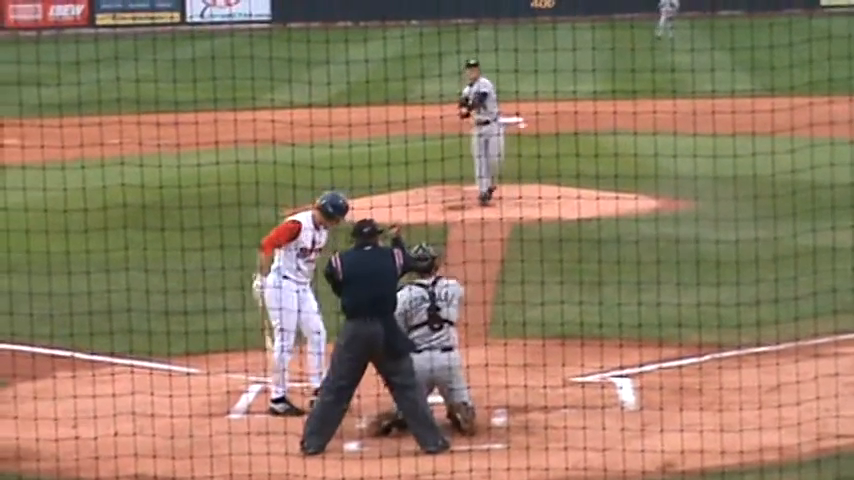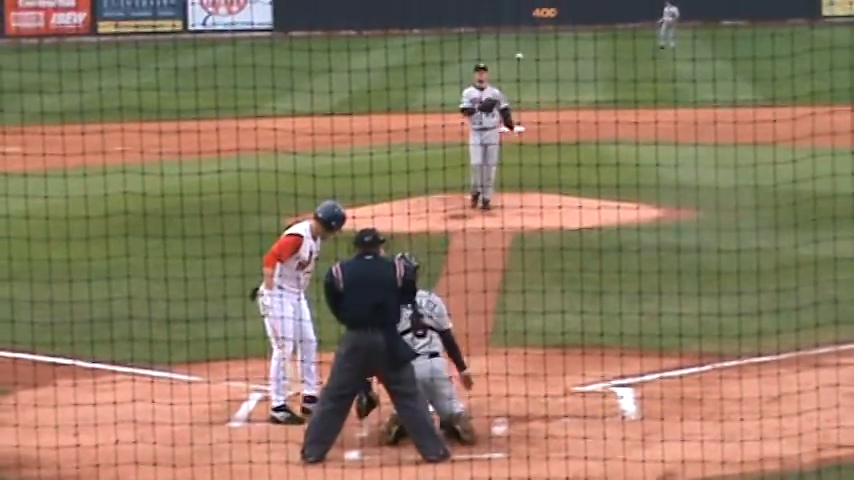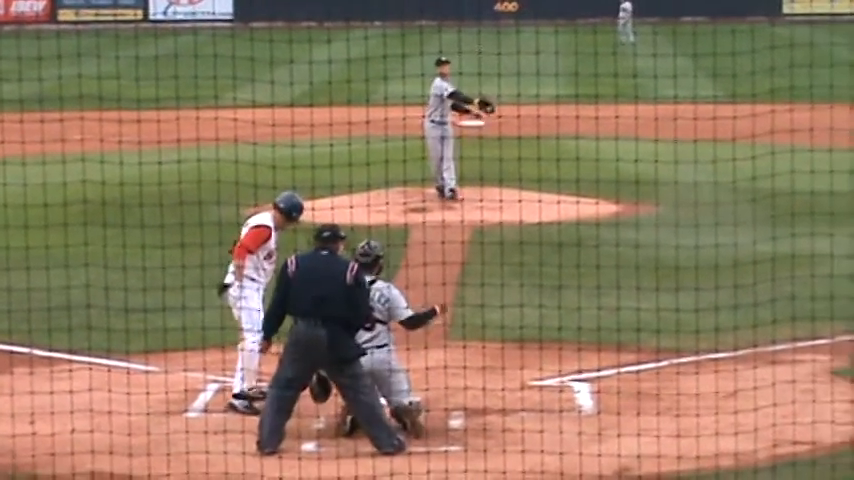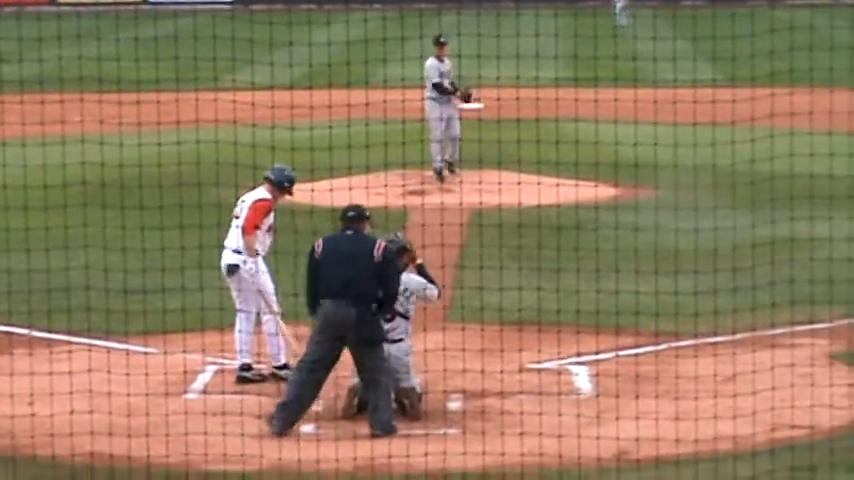
dt=0.4s
person 1, frame 1
left shoulder: (339, 262)
right shoulder: (393, 257)
right elbow: (406, 263)
right wrist: (397, 240)
left hip: (354, 330)
right hip: (386, 330)
left knee: (334, 388)
right knee: (407, 387)
left ankle: (312, 441)
right ankle: (432, 440)
person 1, frame 2
left shoulder: (338, 272)
right shoulder: (396, 270)
left elbow: (336, 308)
right elbow: (409, 299)
left hip: (354, 340)
right hip: (388, 340)
left knee: (334, 397)
right knee: (409, 397)
left ankle: (313, 450)
right ankle: (433, 449)
person 1, frame 3
left shoulder: (294, 264)
right shoulder: (351, 270)
left elbow: (279, 303)
right elbow: (361, 314)
left wrist: (268, 334)
right wrist: (348, 334)
left hip: (301, 333)
right hip: (336, 337)
left knee: (282, 388)
right knee: (359, 390)
left ankle: (268, 440)
right ankle: (387, 441)
person 1, frame 4
left shoulder: (321, 246)
right shoulder: (378, 248)
left elbow: (312, 287)
right elbow: (391, 289)
left wrist: (317, 313)
right wrist: (380, 310)
left hip: (329, 311)
right hip: (362, 315)
left knee: (311, 368)
right knee: (376, 371)
left ankle: (282, 420)
right ankle: (381, 424)
person 2, frame 1
left shoulder: (322, 230)
right shoulder: (296, 224)
right elbow: (267, 244)
right wrist: (261, 277)
left hip: (303, 287)
right hip: (281, 285)
left knee: (318, 336)
right knee: (284, 342)
right ankle: (277, 399)
person 2, frame 2
left shoulder: (315, 237)
right shoulder: (297, 236)
right elbow: (270, 259)
right wrist: (268, 292)
left hip: (297, 296)
right hip: (279, 296)
left knee: (309, 344)
right knee: (284, 350)
left ankle: (309, 398)
right ankle: (278, 407)
person 2, frame 3
left shoulder: (258, 219)
right shoulder: (264, 227)
left elbow: (242, 249)
right elbow: (240, 252)
right wrist: (238, 283)
left hip: (248, 285)
right hip: (246, 286)
left knee: (252, 335)
right knee: (255, 339)
left ankle: (248, 387)
right ankle: (239, 395)
person 2, frame 4
left shoulder: (249, 197)
right shoulder: (264, 201)
right elbow: (248, 227)
right wrist: (252, 259)
left hip: (229, 259)
right hip: (246, 261)
left knee: (244, 312)
right knee: (270, 311)
left ankle: (244, 367)
right ankle: (280, 366)
person 3, frame 1
left shoulder: (403, 295)
right shoulder: (453, 287)
left hip: (417, 361)
right hip: (448, 359)
right knee: (462, 406)
left ankle: (391, 419)
right ankle: (461, 412)
person 3, frame 2
right shoulder: (432, 300)
right elbow: (447, 337)
right wrist: (462, 368)
right hip: (436, 365)
right knee: (452, 414)
left ankle: (399, 424)
right ankle: (458, 423)
person 3, frame 3
right shoulder: (389, 291)
right elbow: (411, 323)
right wrist: (434, 311)
right hip: (383, 356)
right knee: (403, 404)
left ankle: (351, 416)
right ankle: (408, 414)
person 3, frame 4
right shoulder: (414, 281)
right elbow: (435, 293)
right wrist: (419, 263)
right hip: (398, 349)
right knee: (410, 390)
left ankle: (360, 394)
right ankle: (407, 394)
person 4, frame 1
left shoulder: (486, 84)
right shoulder: (466, 90)
left elbow: (480, 101)
right elbow: (464, 114)
left wrist: (468, 108)
right wrist: (462, 106)
left hip: (493, 126)
right hip: (478, 128)
left knee: (494, 159)
right knee: (479, 159)
left ankle: (491, 186)
right ankle: (483, 193)
person 4, frame 2
left shoulder: (495, 92)
right shoulder: (467, 92)
left elbow: (505, 112)
right elbow: (464, 111)
left wrist: (512, 127)
right wrist: (478, 107)
left hip: (492, 133)
right hip: (476, 133)
left knee: (490, 166)
right knee: (475, 164)
left ankle: (486, 198)
right ankle: (476, 192)
person 4, frame 3
left shoulder: (448, 84)
right shoulder: (438, 83)
right elbow: (456, 96)
left wrist: (470, 111)
right wrist: (476, 101)
left hip: (446, 125)
right hip: (433, 125)
left knee: (448, 157)
right knee: (436, 157)
left ankle: (450, 189)
right ankle: (440, 186)
person 4, frame 4
left shoulder: (449, 62)
right shoulder: (430, 64)
right elbow: (437, 87)
left wrist: (461, 92)
right wrist: (457, 93)
left hip: (449, 103)
right hip: (434, 104)
left knee: (455, 135)
right knee: (437, 137)
left ankle: (450, 161)
right ankle: (438, 169)
